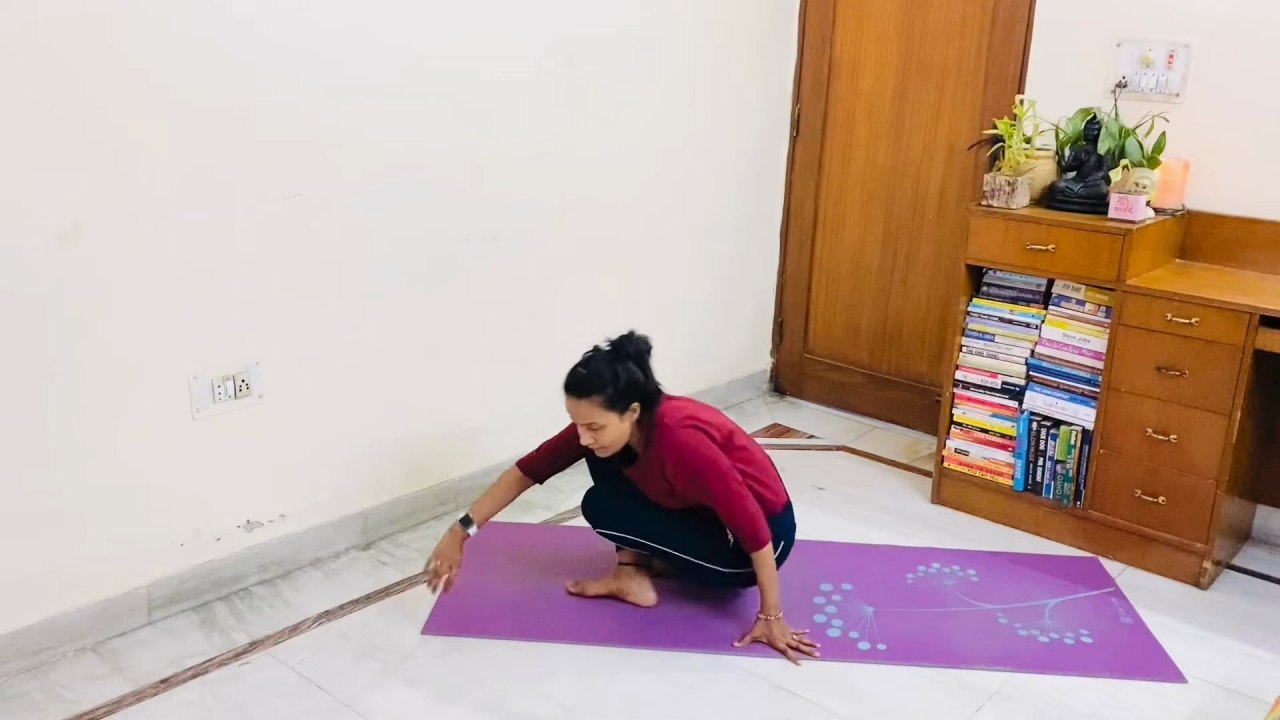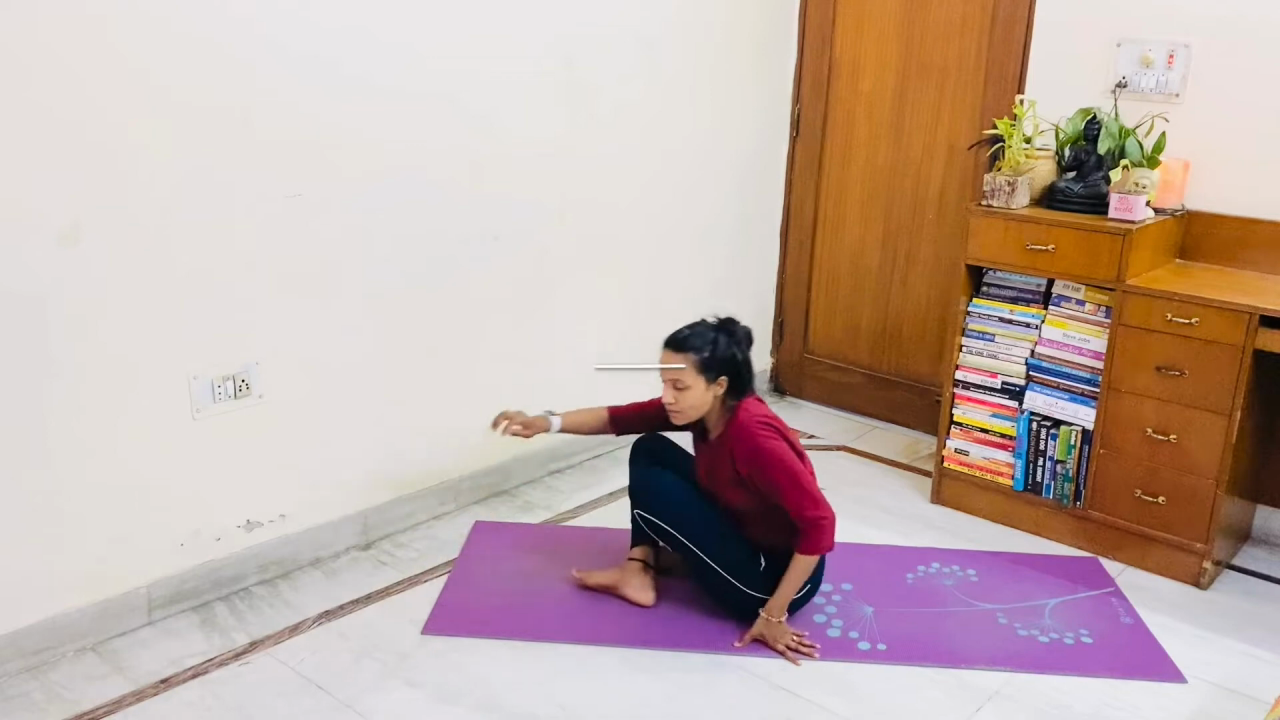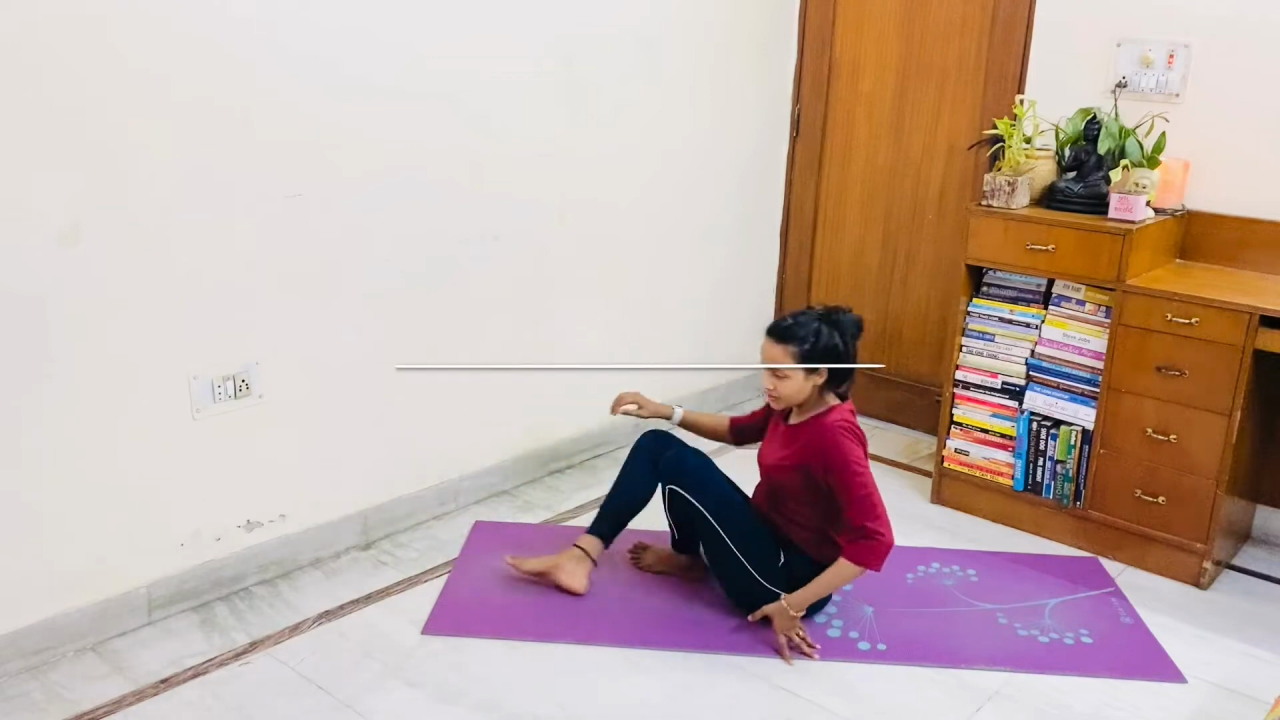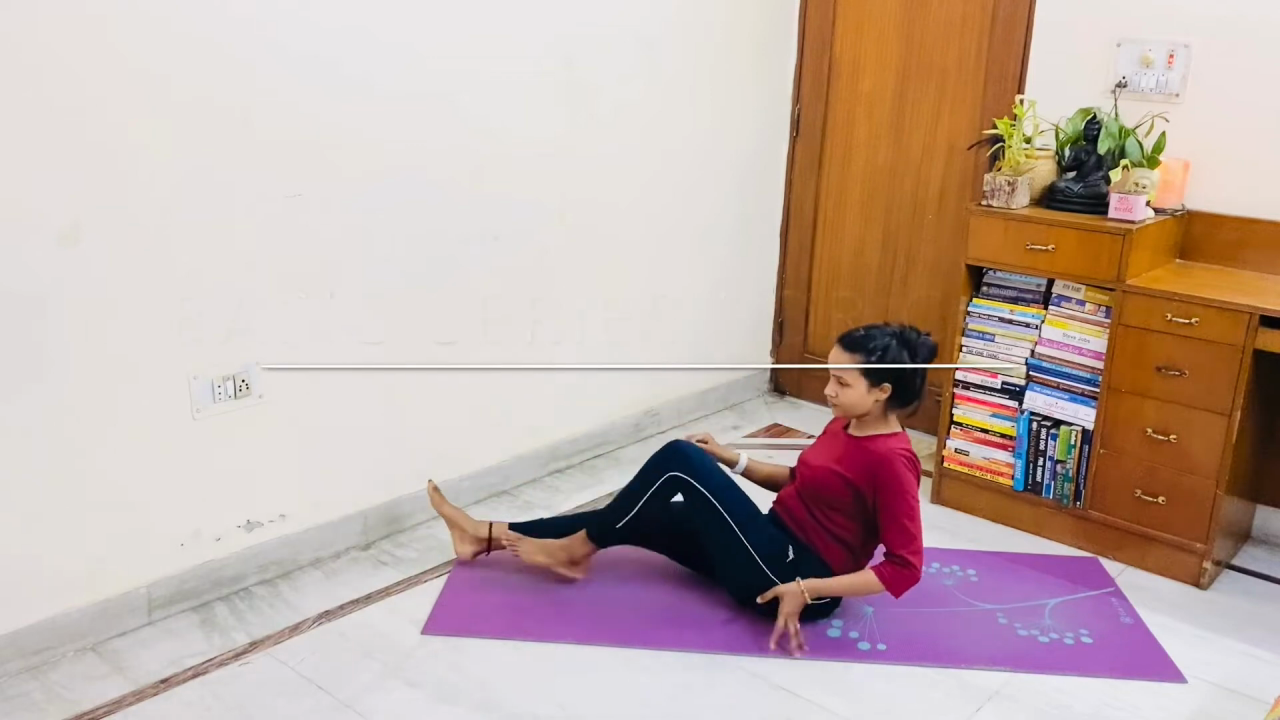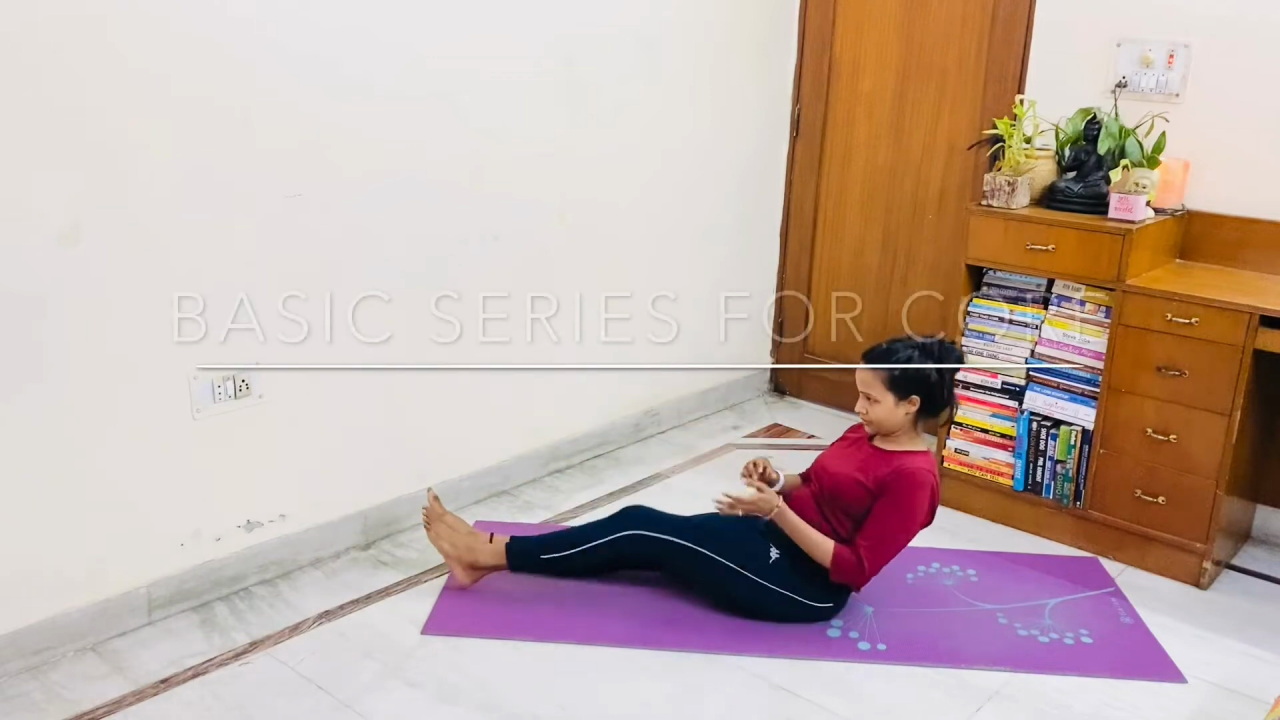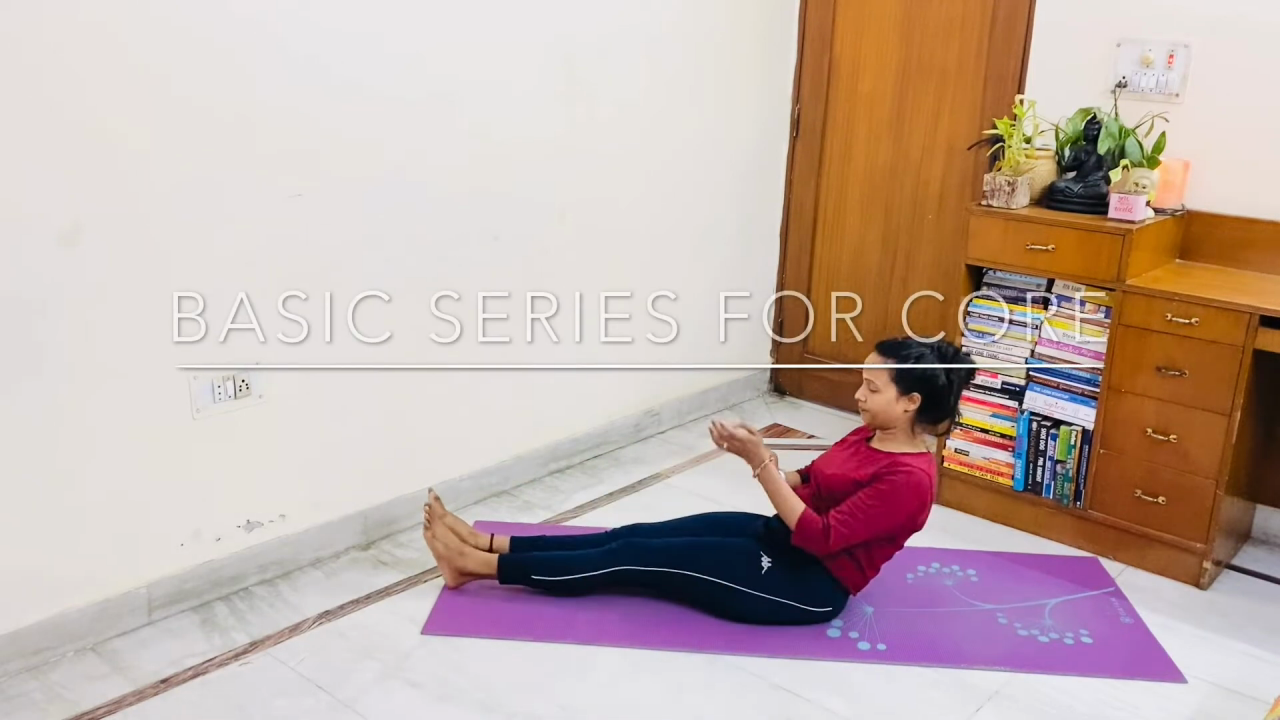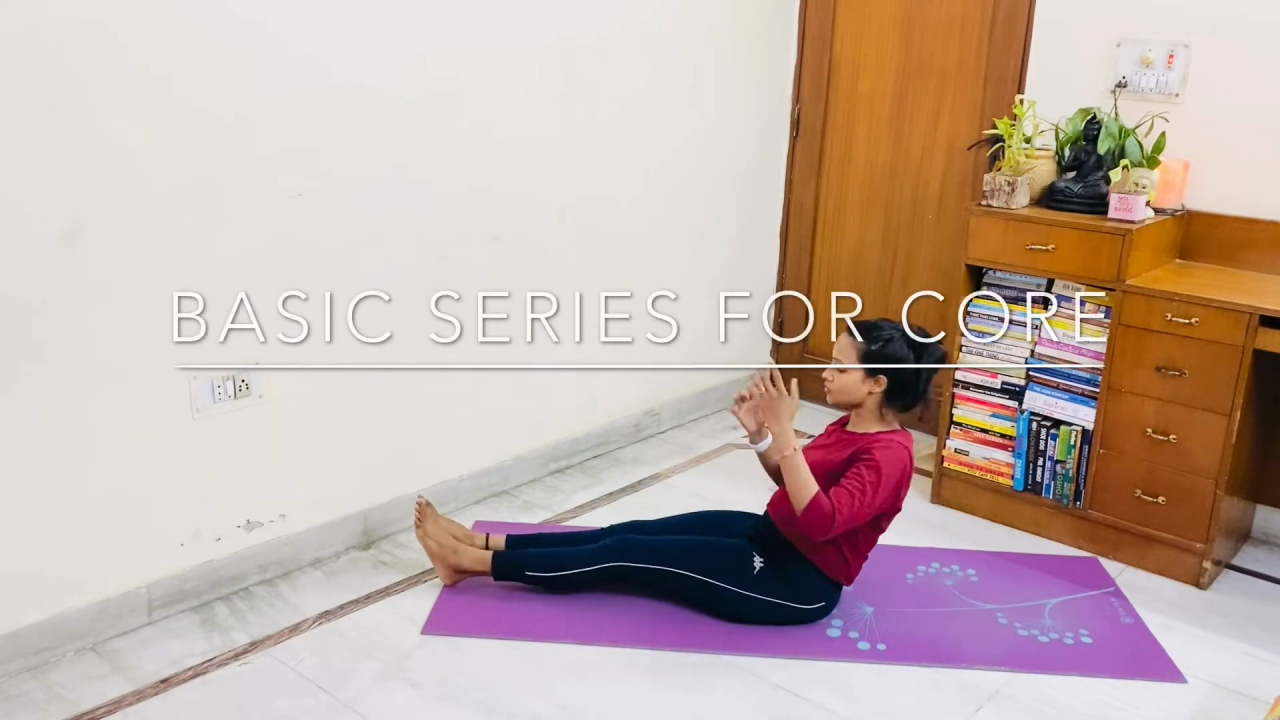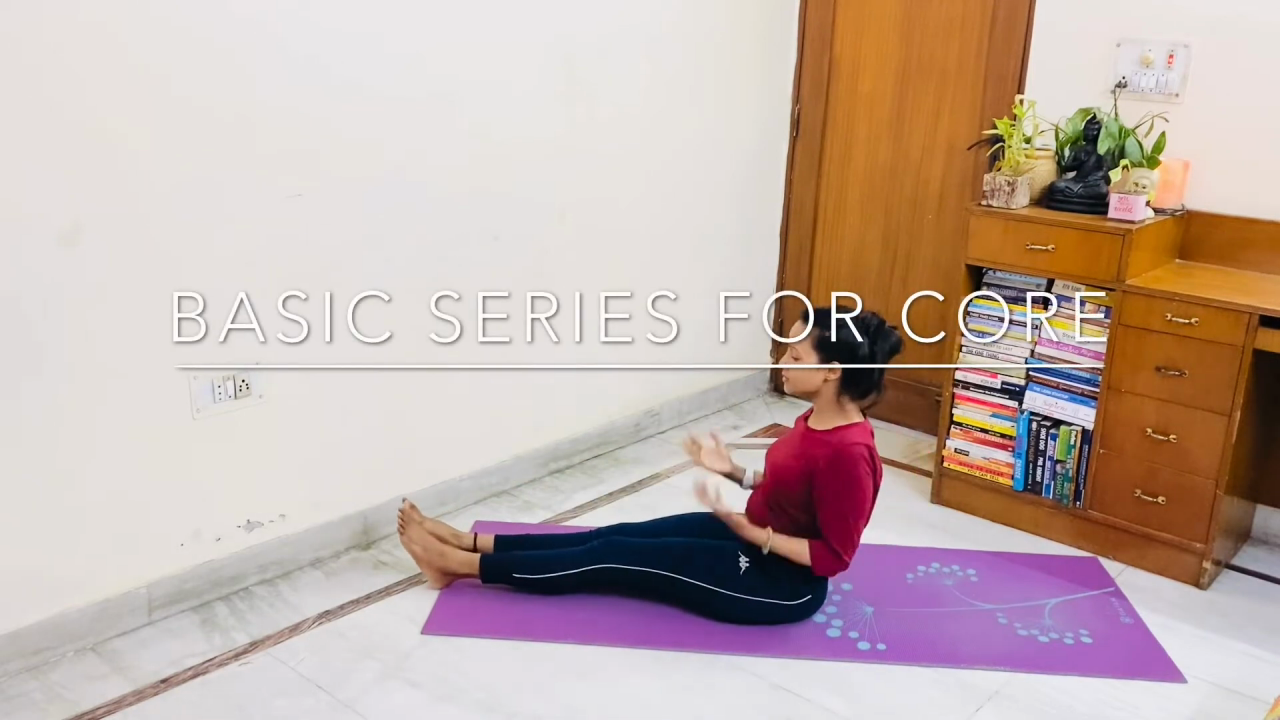
dt=0.3s
person 1, frame 1
left shoulder: (680, 439)
right shoulder: (613, 425)
left elbow: (753, 524)
right elbow: (527, 470)
left wrist: (771, 617)
right wrist: (461, 531)
left hip: (764, 528)
right hip: (713, 506)
left knee: (600, 505)
right ankle: (634, 568)
person 1, frame 2
left shoulder: (752, 434)
right shoulder: (705, 408)
left elbow: (819, 525)
right elbow: (621, 418)
left wrist: (776, 613)
right wrist: (547, 422)
left hip: (767, 576)
right hip: (742, 536)
left knee: (652, 489)
right knee: (648, 449)
left ankle: (641, 569)
right ankle: (642, 565)
person 1, frame 3
left shoulder: (834, 436)
right shoulder: (794, 404)
left elbow: (874, 541)
right elbow: (736, 431)
left wrist: (793, 607)
right wrist: (669, 413)
left hip: (788, 576)
right hip: (765, 533)
left knee: (678, 464)
right knee: (653, 444)
left ankle: (684, 557)
right ankle: (581, 556)
person 1, frame 4
left shoulder: (892, 462)
right shoulder: (847, 424)
left elbow: (905, 570)
left wrist: (806, 592)
right wrist: (731, 459)
left hip: (802, 573)
right hip: (776, 545)
left knee: (678, 459)
right knee: (644, 520)
left ankle: (576, 547)
right ankle: (490, 536)
person 1, frame 5
left shoulder: (913, 477)
right shoulder: (865, 434)
left elbow: (855, 567)
left wrist: (777, 512)
right wrist: (775, 481)
left hip: (806, 588)
right hip: (782, 545)
left knee: (639, 527)
right knee: (632, 543)
left ankle: (485, 558)
right ankle: (488, 548)
person 1, frame 6
left shoulder: (910, 479)
right shoulder: (871, 436)
left elbow: (819, 536)
left wrist: (763, 462)
right wrist: (769, 470)
left hip: (806, 587)
right hip: (778, 538)
left knee: (634, 559)
right knee: (637, 535)
left ankle: (477, 565)
right ankle: (488, 544)
person 1, frame 7
left shoulder: (887, 454)
right shoulder: (853, 425)
left elbow: (820, 520)
right elbow: (790, 480)
left wrist: (783, 434)
right wrist: (761, 434)
left hip: (798, 585)
right hip: (770, 539)
left knee: (629, 556)
right knee: (633, 534)
left ankle: (473, 563)
right ankle: (481, 544)
person 1, frame 8
left shoulder: (848, 451)
right shoulder: (820, 417)
left elbow: (834, 556)
left wrist: (750, 534)
right wrist: (737, 474)
left hip: (785, 586)
right hip: (760, 542)
left knee: (615, 557)
right knee: (617, 536)
left ankle: (459, 563)
right ankle: (470, 542)
